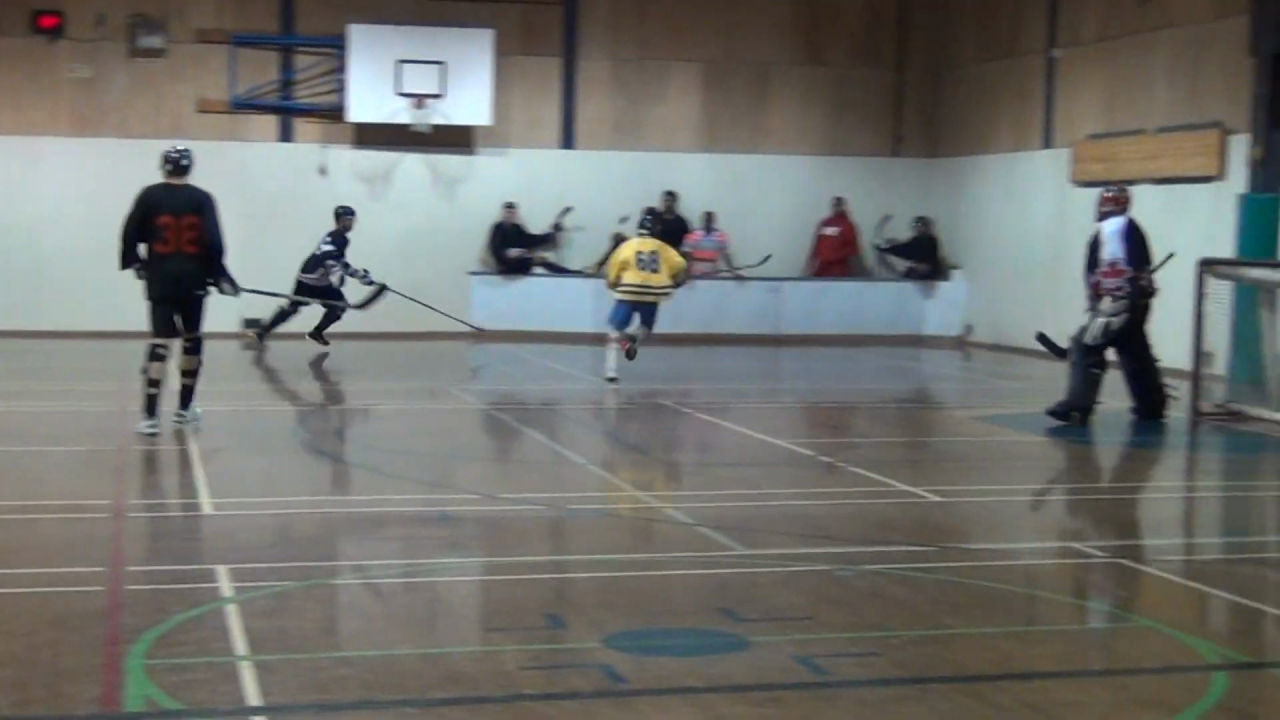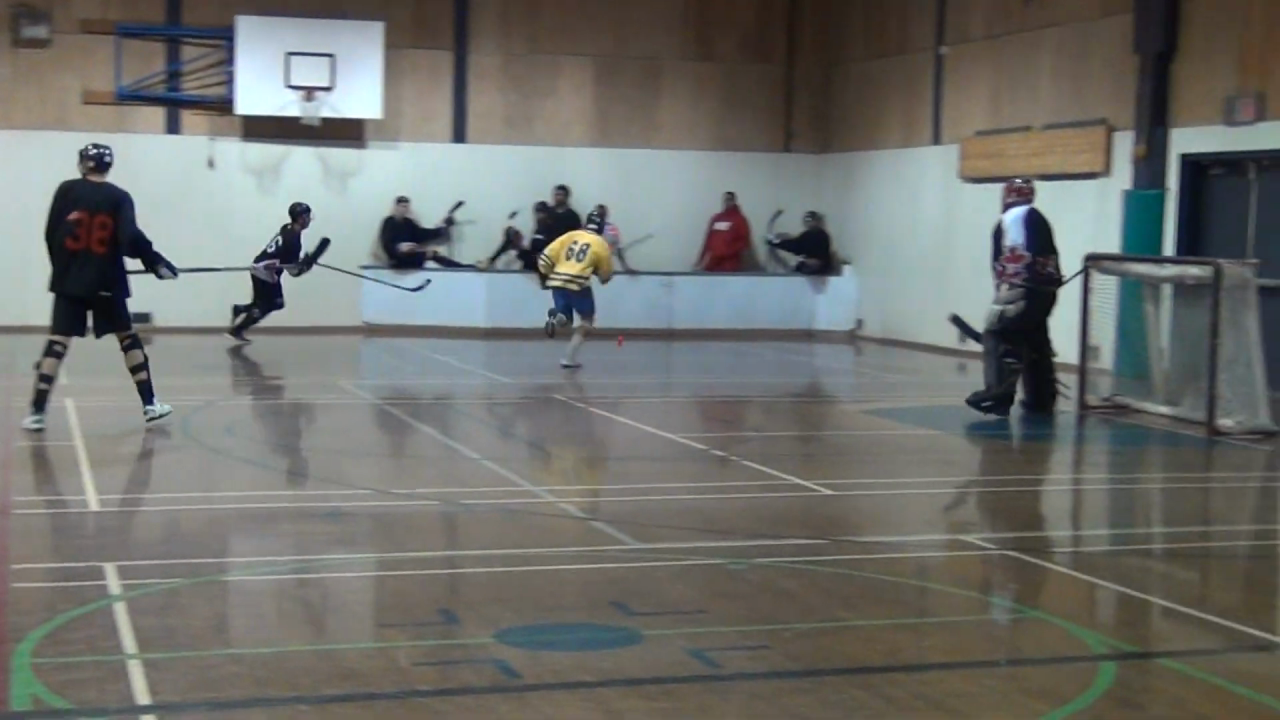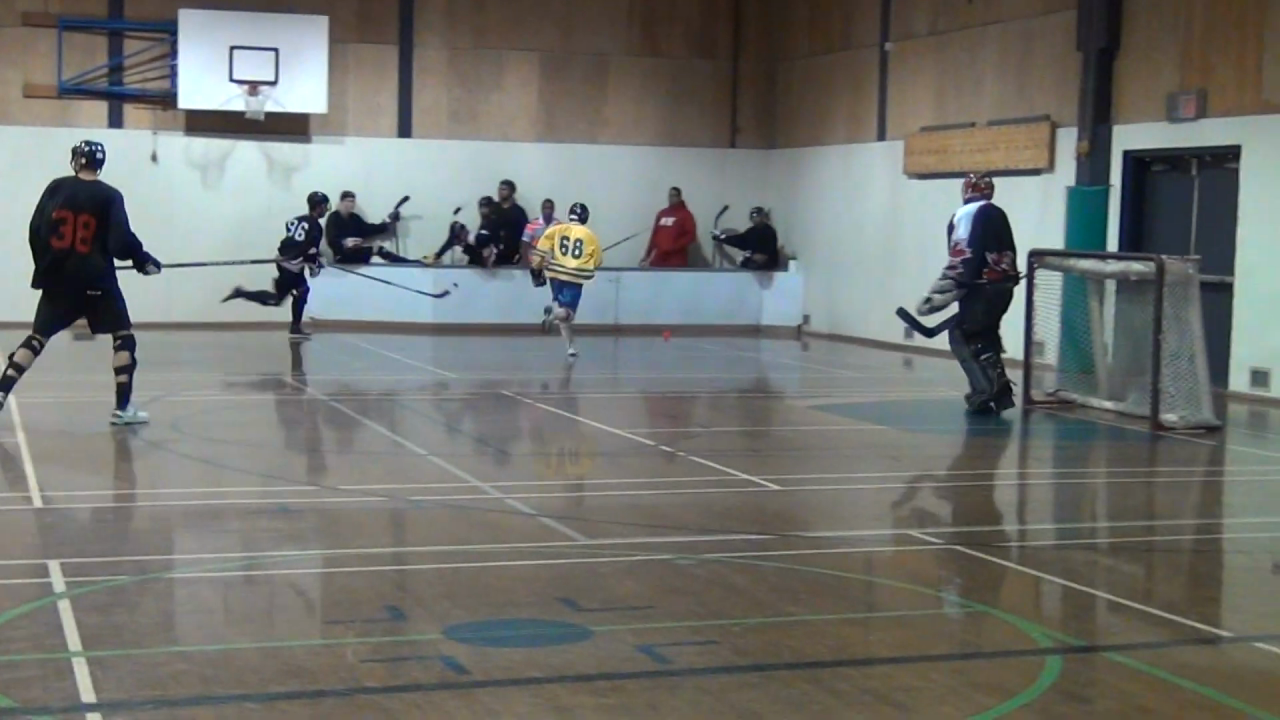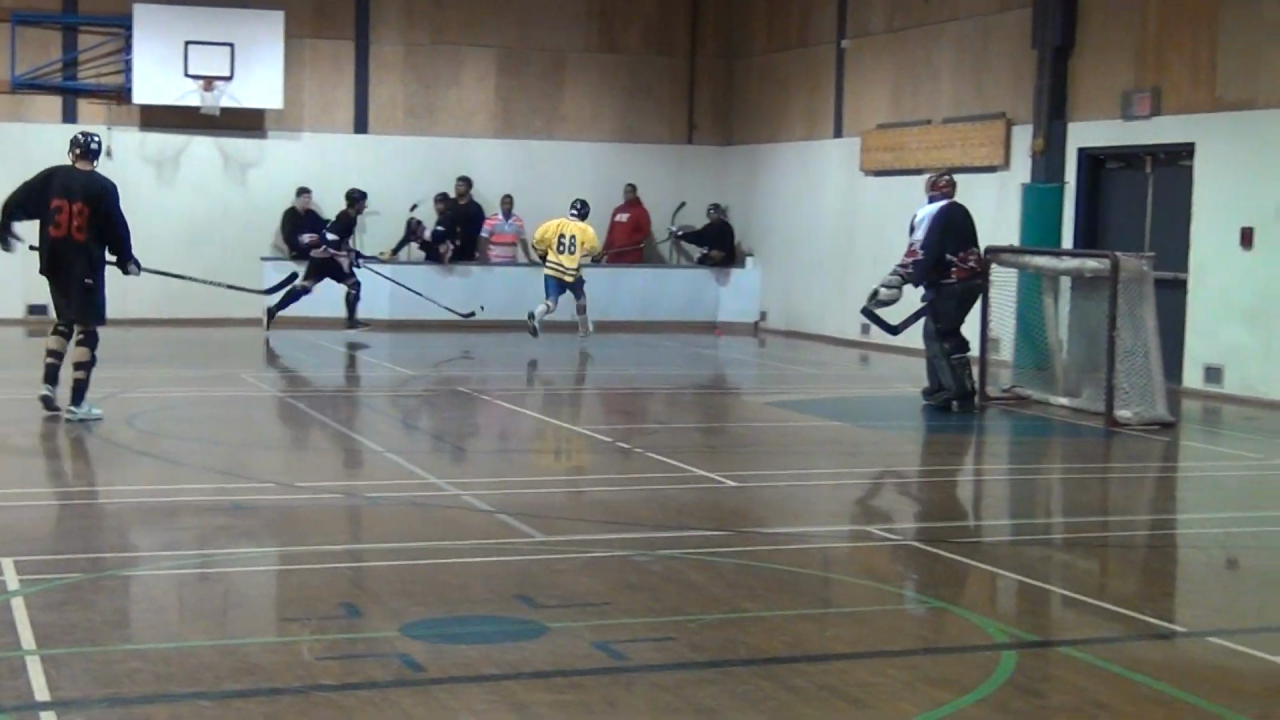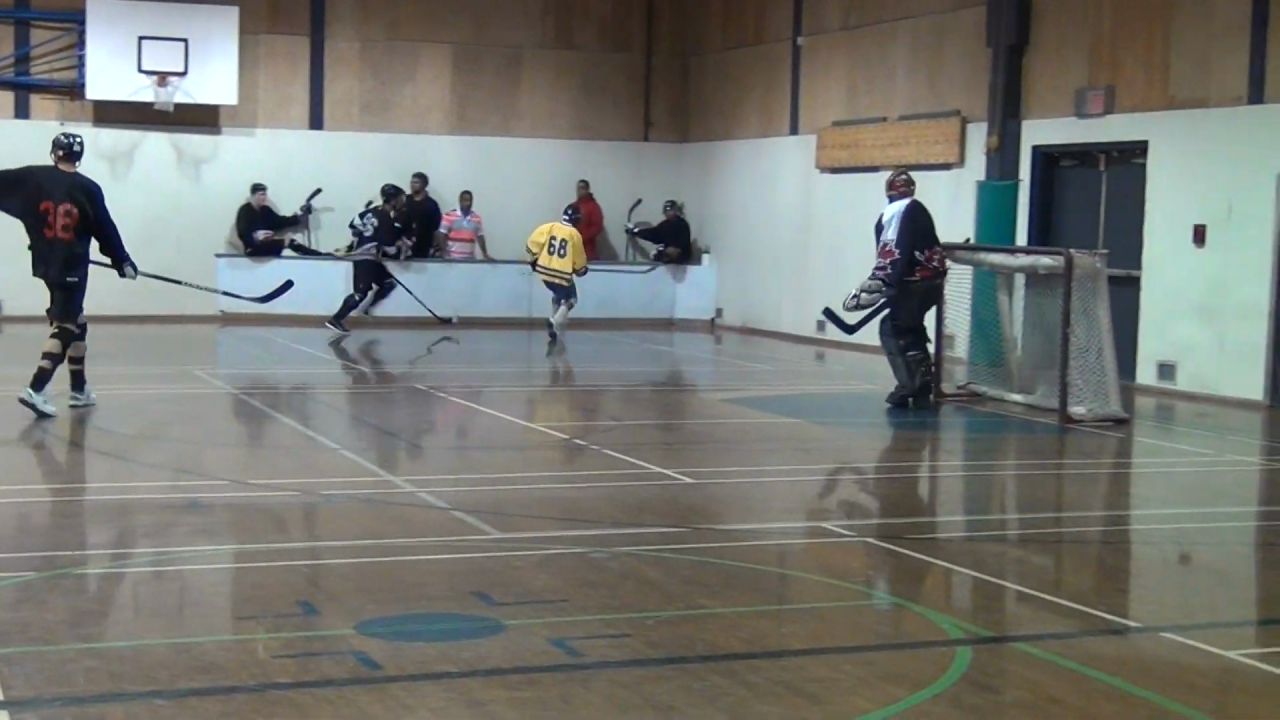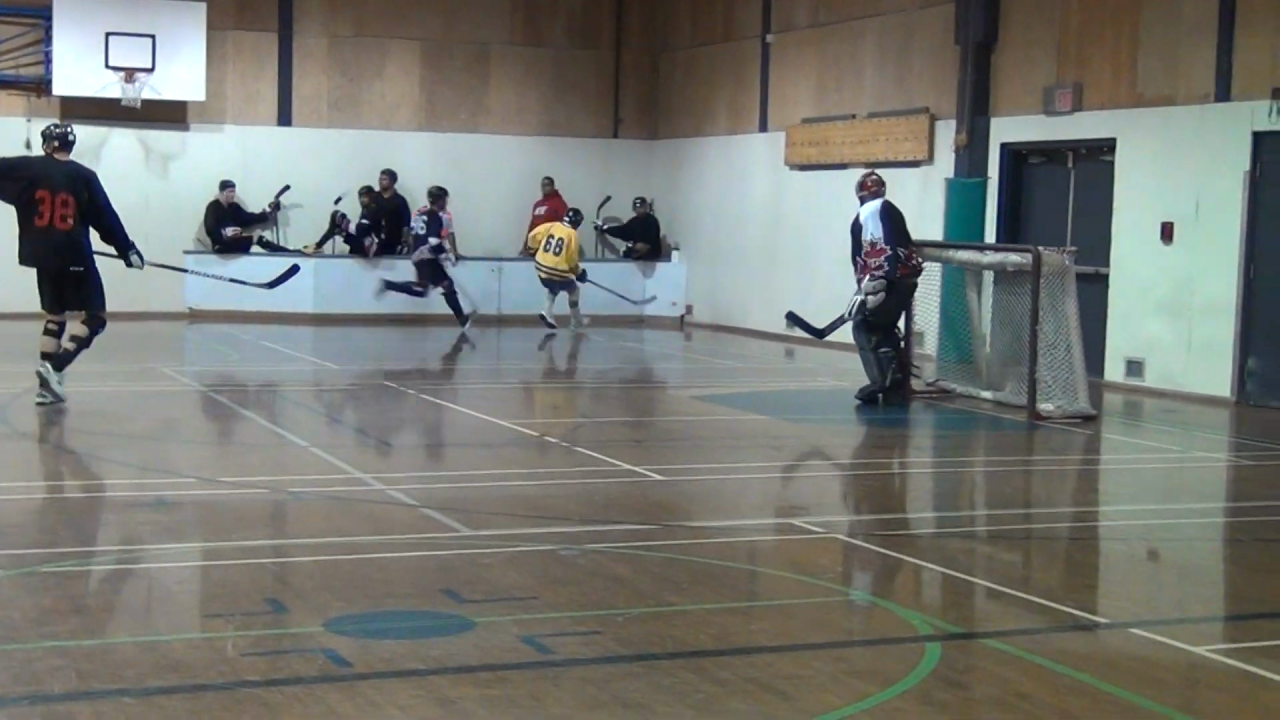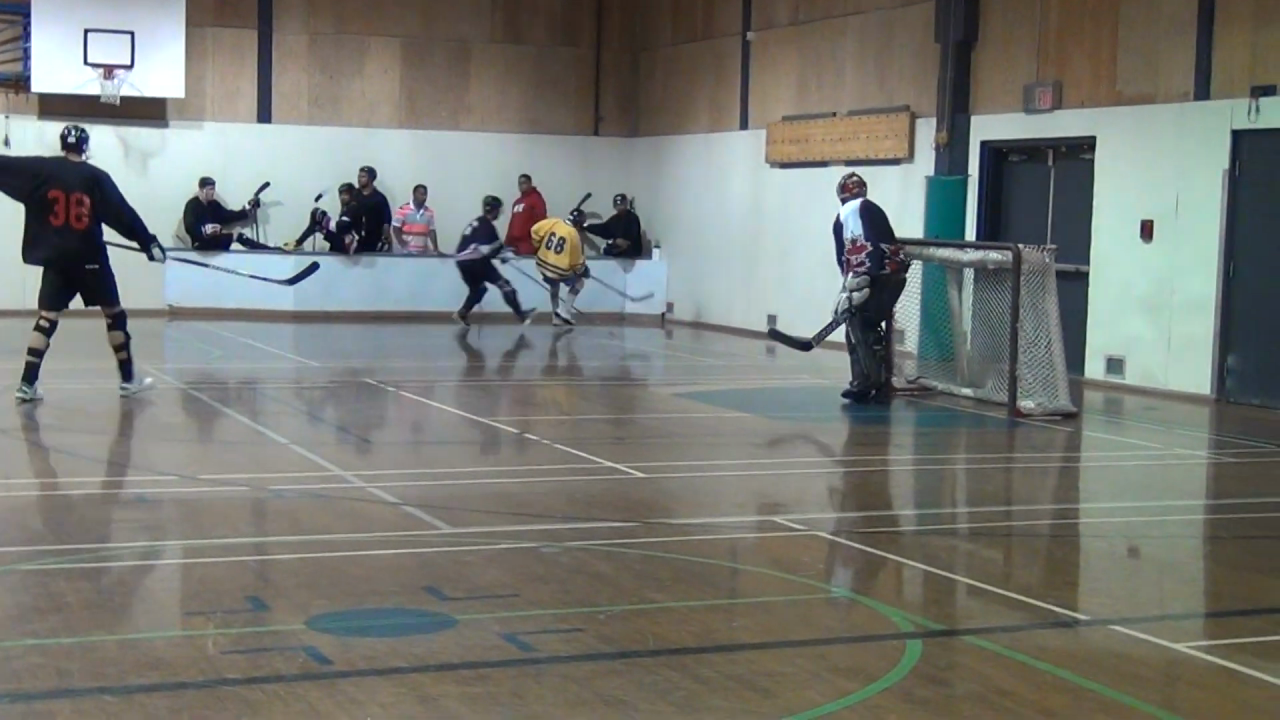
dt=0.2s
person 1, frame 1
left shoulder: (150, 195)
right shoulder: (202, 199)
left elbow: (130, 235)
right elbow: (212, 242)
left wrist: (134, 261)
right wrist: (220, 275)
left hip: (161, 280)
right hip: (193, 280)
left knee: (159, 343)
right knee: (192, 339)
left ankle: (150, 417)
right ankle: (185, 407)
person 1, frame 2
left shoulder: (67, 190)
right shoulder: (119, 197)
left elbow: (52, 234)
right elbow: (131, 239)
left wrist: (63, 267)
right wrist: (156, 262)
left hip: (71, 279)
right hip: (107, 280)
left knee: (58, 341)
right knee: (127, 337)
left ankle: (36, 412)
right ankle: (150, 405)
person 1, frame 3
left shoulder: (57, 187)
right shoulder: (109, 196)
left elbow: (36, 229)
right elbow: (121, 240)
left wrist: (46, 262)
right wrist: (144, 260)
left hip: (57, 276)
right hip: (95, 279)
left knee: (38, 337)
right knee: (123, 337)
right ankle: (122, 408)
person 1, frame 4
left shoulder: (51, 176)
right shoulder: (104, 187)
right elbow: (116, 229)
right wrist: (126, 259)
left hip: (55, 265)
right hip: (86, 268)
left knee: (63, 324)
right knee: (87, 330)
left ankle: (48, 386)
right ankle: (78, 404)
person 1, frame 5
left shoulder: (35, 177)
right shoulder: (88, 188)
right elbow: (105, 230)
right wrist: (122, 261)
left hip: (47, 264)
right hip: (72, 266)
left knee: (72, 323)
right knee: (65, 329)
left ankle: (79, 390)
right ankle: (35, 390)
person 1, frame 6
left shoulder: (29, 168)
right shoulder: (84, 177)
right elbow: (106, 217)
right wrist: (127, 249)
left hip: (44, 257)
right hip: (75, 257)
left knee: (55, 318)
right knee: (95, 317)
left ankle: (46, 387)
right ankle: (54, 367)
person 1, frame 7
left shoulder: (42, 169)
right shoulder: (96, 177)
right elbow: (123, 215)
right wrist: (149, 243)
left hip: (55, 257)
right hip: (89, 257)
left knee: (47, 316)
right knee: (114, 314)
left ankle: (27, 384)
right ankle: (128, 380)
person 2, frame 1
left shoulder: (1111, 228)
right shoulder: (1129, 227)
left elbow: (1116, 272)
left wrist: (1111, 308)
left hip: (1119, 303)
right hip: (1135, 301)
left knee: (1087, 348)
right knee: (1135, 352)
left ankle: (1077, 405)
right ankle: (1152, 404)
person 2, frame 2
left shoulder: (1013, 218)
right shoulder: (1037, 218)
left elbow: (1016, 259)
left wrist: (1007, 297)
left hip: (1030, 290)
right hip: (1044, 288)
left knee: (1000, 336)
right knee: (1035, 342)
left ankle: (998, 395)
right ankle: (1041, 398)
person 2, frame 3
left shoulder: (967, 214)
right shoulder: (997, 214)
left elbow: (962, 255)
left wrist: (943, 290)
left hip: (983, 286)
right hip: (1001, 285)
left knee: (965, 338)
right knee: (984, 337)
left ankle: (996, 393)
right ankle: (990, 393)
person 2, frame 4
left shoulder: (930, 214)
right shoulder: (960, 212)
left elbow: (919, 254)
left wrist: (893, 284)
left hip: (951, 285)
right hip: (969, 281)
left knee: (942, 336)
right knee: (940, 333)
left ankle: (960, 393)
right ankle: (939, 387)
person 2, frame 5
left shoulder: (896, 212)
right shoulder: (918, 210)
left elbow: (891, 254)
left wrist: (870, 288)
left hip: (914, 282)
right hip: (930, 280)
left knee: (895, 331)
right knee: (908, 330)
left ankle: (914, 390)
right ankle: (920, 383)
person 2, frame 6
left shoulder: (870, 211)
right shoulder: (889, 209)
left elbow: (877, 252)
left wrist: (870, 289)
right wrist: (871, 287)
left hip: (892, 280)
right hip: (902, 278)
left knee: (866, 328)
right knee: (883, 329)
left ankle: (883, 385)
right ankle: (896, 384)
person 2, frame 7
left shoulder: (851, 211)
right shoulder: (871, 209)
left elbow: (860, 250)
left wrist: (854, 286)
right wrist: (856, 285)
left hip: (882, 276)
right hip: (891, 274)
left knee: (860, 325)
right knee: (867, 326)
left ankle: (871, 383)
right ankle: (878, 383)
